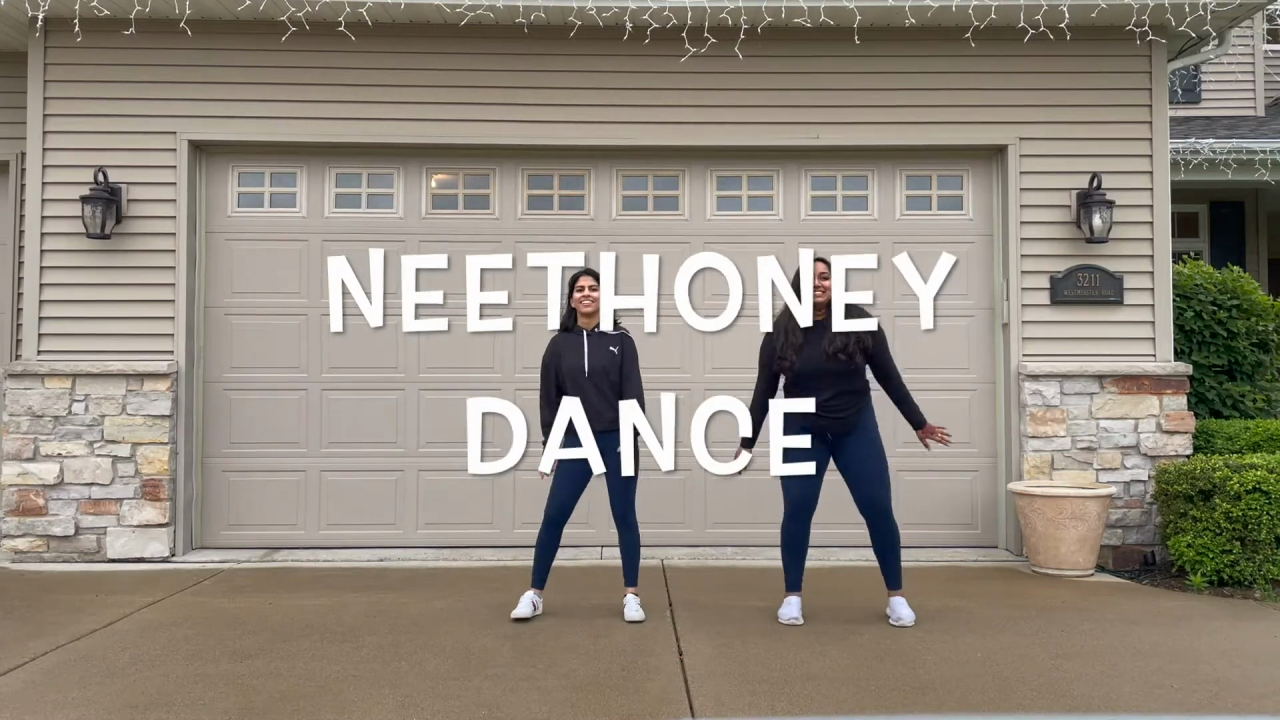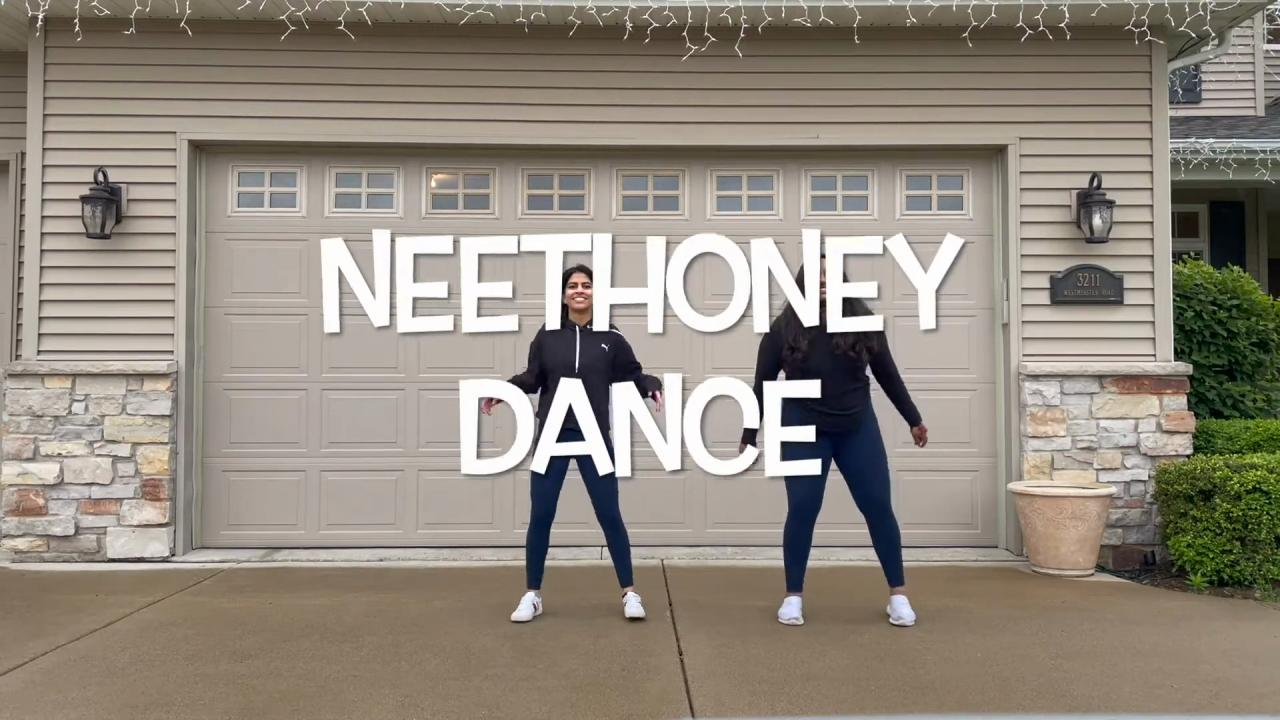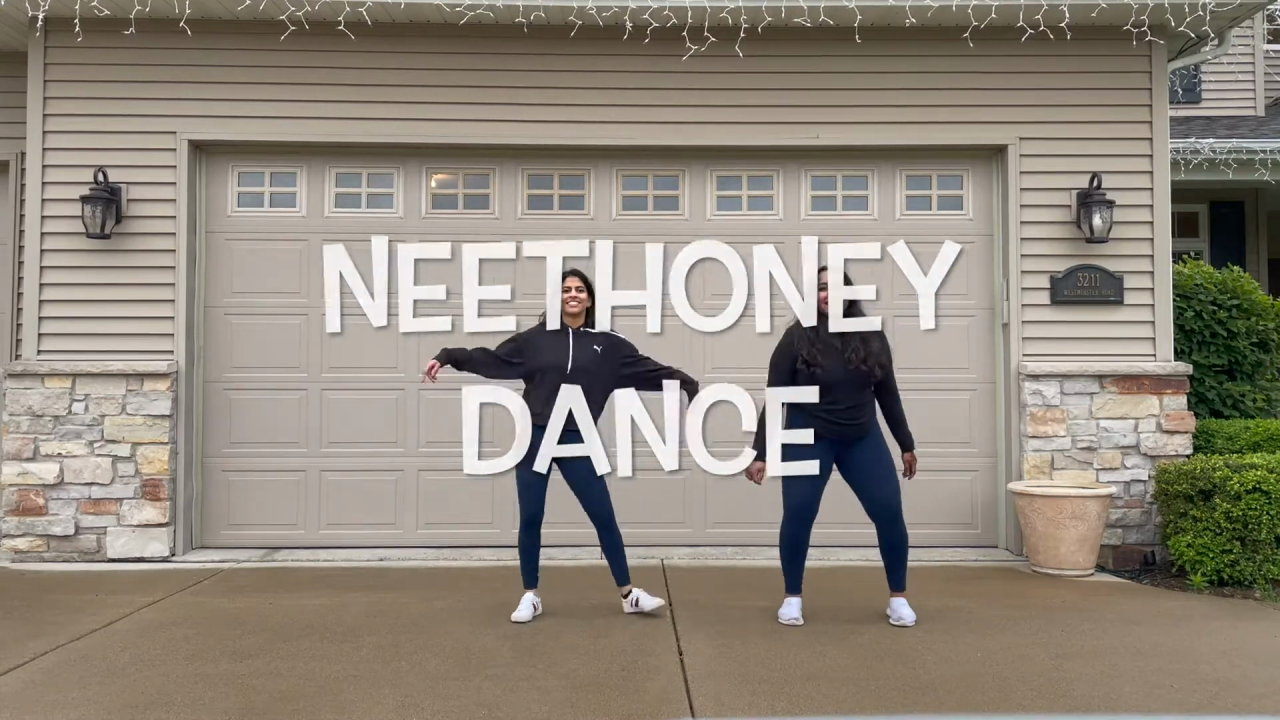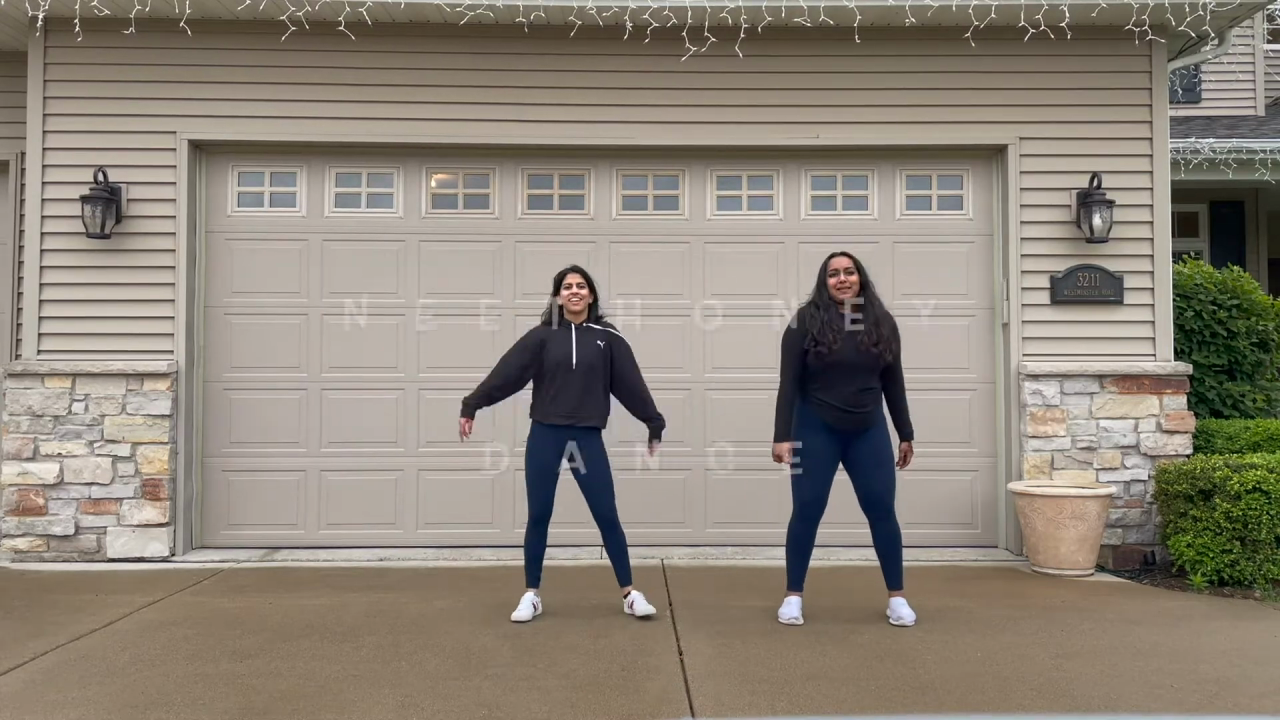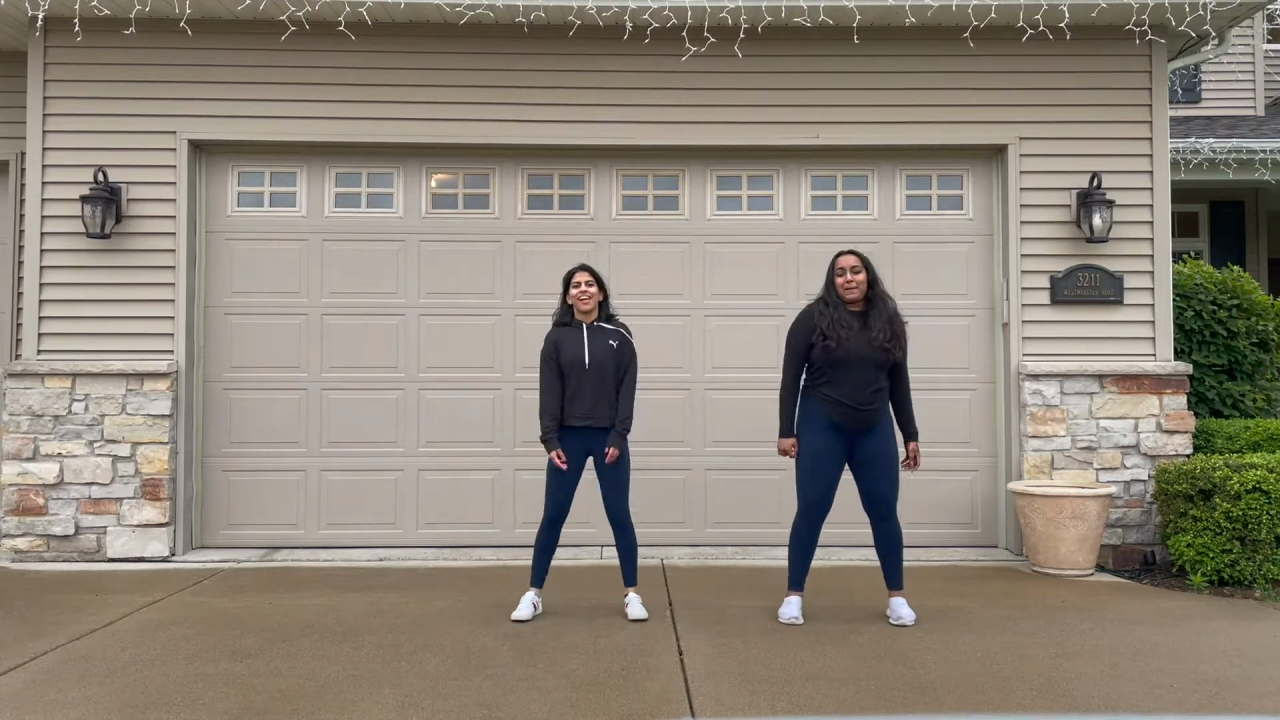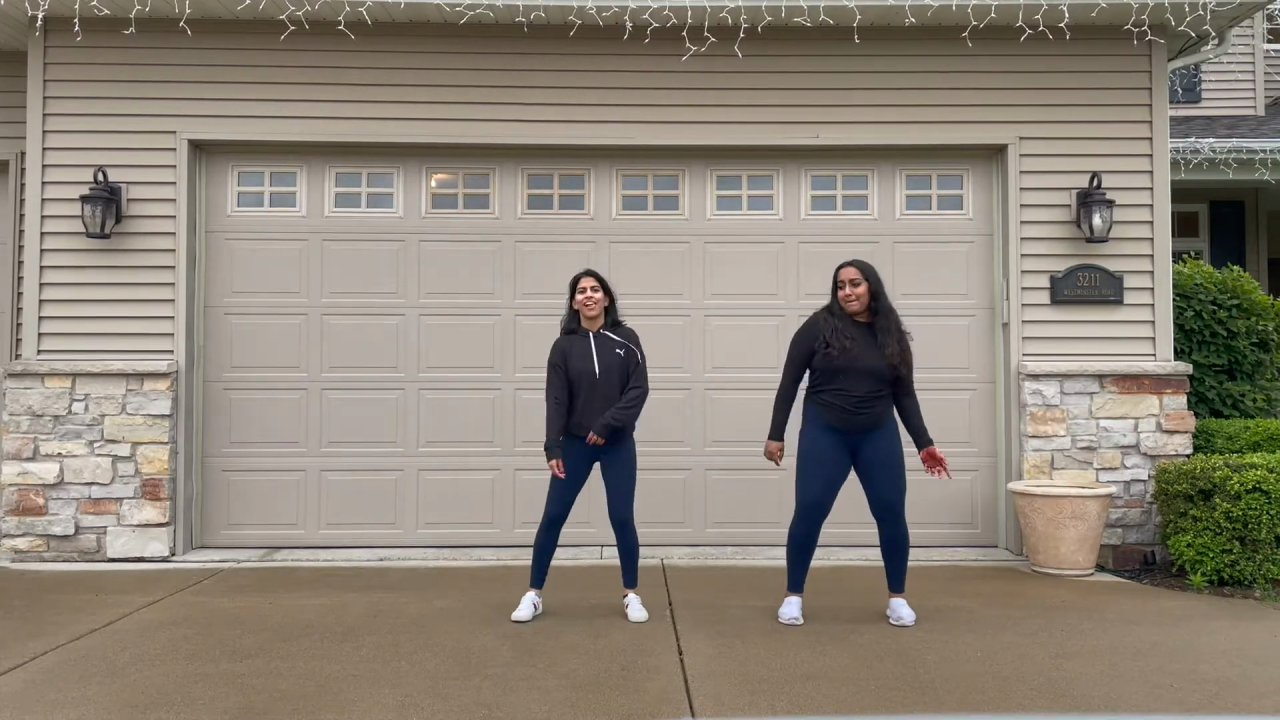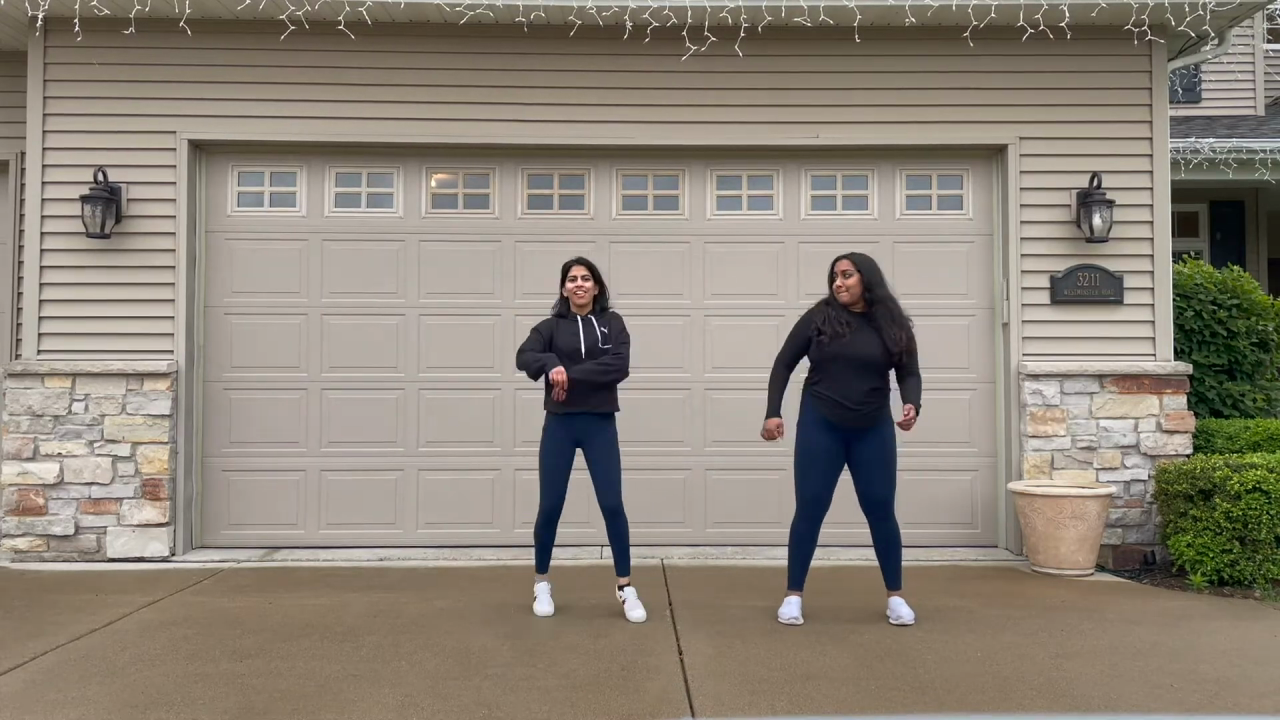
dt=0.2s
person 1, frame 1
left shoulder: (861, 325)
right shoulder: (781, 333)
left elbow: (889, 376)
right elbow: (764, 389)
left wrist: (919, 424)
right wrist: (747, 441)
left hip: (856, 430)
right hip: (802, 432)
left knee: (878, 510)
right knee: (798, 511)
left ankle: (896, 597)
right ankle: (792, 596)
person 1, frame 2
right shoulder: (785, 328)
left elbow: (887, 373)
right elbow: (762, 384)
left wrist: (914, 420)
right wrist: (749, 437)
left hip: (858, 429)
right hip: (805, 431)
left knee: (878, 507)
right knee: (802, 509)
left ankle: (897, 595)
right ankle: (793, 596)
person 1, frame 3
left shoulder: (871, 339)
right shoulder: (797, 341)
left elbow: (888, 395)
left wrist: (906, 446)
right wrist: (760, 454)
left hip: (863, 438)
right hip: (809, 439)
left knee: (889, 512)
right knee: (798, 513)
left ankle: (898, 598)
right ankle: (793, 597)
person 1, frame 4
left shoulder: (881, 324)
right shoulder: (807, 322)
left elbow: (894, 382)
right elbow: (789, 382)
left wrist: (905, 434)
right wrist: (782, 436)
left hip: (868, 429)
right hip: (816, 429)
left knee: (881, 509)
right knee: (808, 509)
left ankle: (896, 597)
right ankle: (793, 596)
person 1, frame 5
left shoulder: (889, 322)
right shoulder: (814, 318)
left elbow: (899, 383)
right elbow: (791, 377)
left wrist: (910, 436)
right wrist: (787, 432)
left hip: (874, 429)
right hip: (822, 426)
left knee: (883, 510)
right knee: (812, 509)
left ankle: (896, 597)
right ankle: (794, 596)
person 1, frame 6
left shoulder: (892, 334)
right shoulder: (820, 326)
left elbow: (902, 393)
right elbow: (790, 380)
left wrist: (924, 443)
right wrist: (776, 434)
left hip: (877, 434)
right hip: (824, 431)
left knee: (891, 512)
right knee: (809, 511)
left ankle: (897, 598)
right ankle: (793, 596)
person 1, frame 7
left shoulder: (891, 322)
right shoulder: (820, 317)
left elbow: (909, 372)
right elbow: (783, 364)
left wrist: (912, 403)
right wrist: (773, 412)
left hip: (873, 428)
right hip: (820, 425)
left knee: (880, 509)
right knee: (811, 506)
left ankle: (895, 595)
right ankle: (793, 596)
person 2, frame 1
left shoulder: (620, 340)
right shoulder: (559, 344)
left elbow: (632, 391)
right elbow: (551, 399)
left wrist: (632, 440)
right wrist: (551, 445)
left hip: (617, 440)
right hip: (576, 442)
left knee: (625, 517)
right knee: (554, 516)
left ankle: (631, 596)
right ankle: (534, 594)
person 2, frame 2
left shoulder: (610, 338)
right shoulder: (548, 337)
left elbow: (631, 374)
right elbow: (533, 377)
left wrist: (653, 387)
left knee: (610, 517)
right knee: (540, 518)
left ankle: (629, 595)
right ankle: (532, 595)
person 2, frame 3
left shoulder: (608, 342)
right shoulder: (537, 339)
left elbow: (645, 369)
right elbow: (493, 359)
left wrist: (686, 383)
right wrist: (448, 357)
left hip: (576, 443)
right hip: (536, 439)
left knee: (604, 517)
right knee: (530, 519)
left ankle: (629, 592)
right ankle: (531, 595)
person 2, frame 4
left shoulder: (607, 336)
right shoulder: (542, 336)
left elbow: (630, 384)
right elbow: (507, 374)
left wrist: (655, 426)
right wrist: (471, 406)
left hip: (588, 438)
right hip: (544, 436)
left knee: (606, 516)
right knee: (538, 517)
left ankle: (629, 592)
right ankle: (532, 595)
person 2, frame 5
left shoulder: (619, 335)
right shoulder: (557, 338)
left elbow: (627, 389)
right elbow: (550, 393)
left wrist: (618, 437)
right wrist: (550, 441)
left hip: (610, 439)
right hip: (568, 437)
left knee: (619, 516)
right knee: (553, 517)
left ankle: (631, 595)
right ankle: (534, 594)
person 2, frame 6
left shoulder: (626, 339)
right shoulder: (564, 346)
left elbow: (638, 390)
right elbow: (556, 397)
left wrist: (608, 425)
right wrist: (553, 449)
left hip: (618, 442)
right hip: (574, 442)
left knee: (622, 518)
right knee: (552, 518)
left ankle: (631, 595)
right ankle: (532, 595)
person 2, frame 7
left shoulder: (612, 323)
right shoulder: (552, 326)
left elbow: (618, 367)
right elbow: (524, 358)
left wrist: (573, 375)
right wrist: (551, 365)
left hip: (600, 424)
right hip: (559, 424)
left knee: (612, 506)
right knee: (549, 507)
left ankle: (625, 585)
right ankle: (541, 582)
